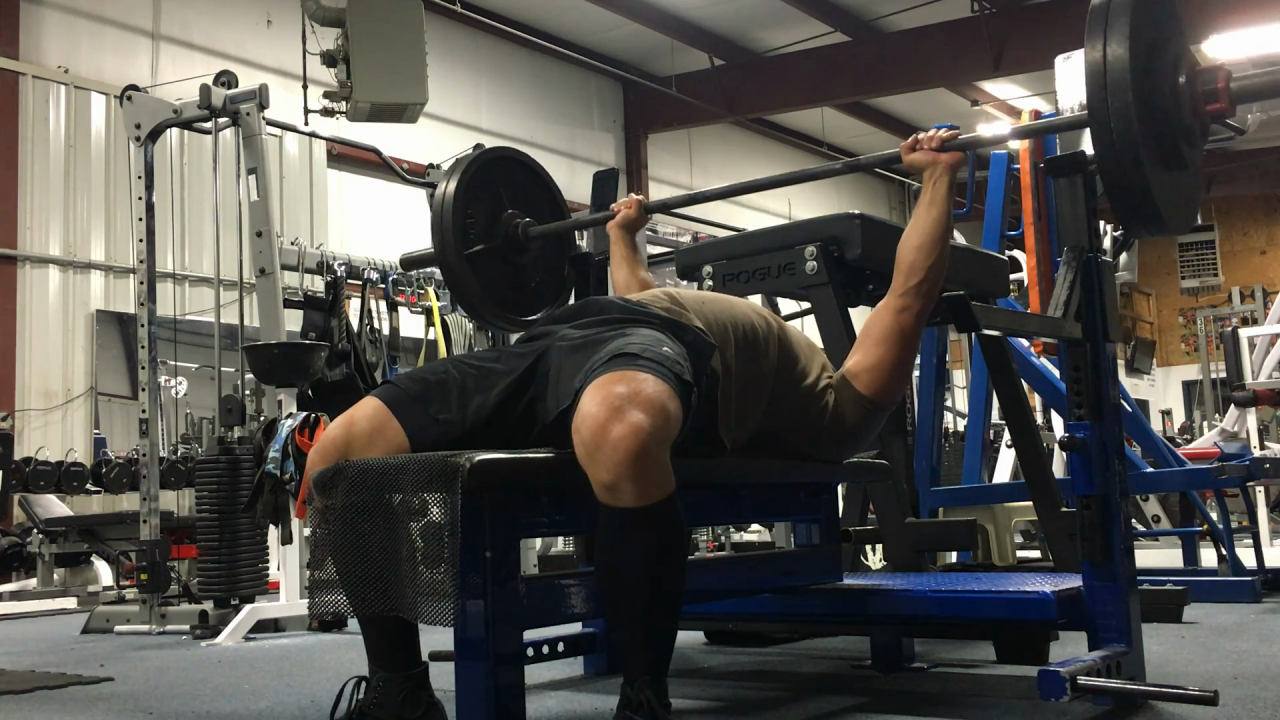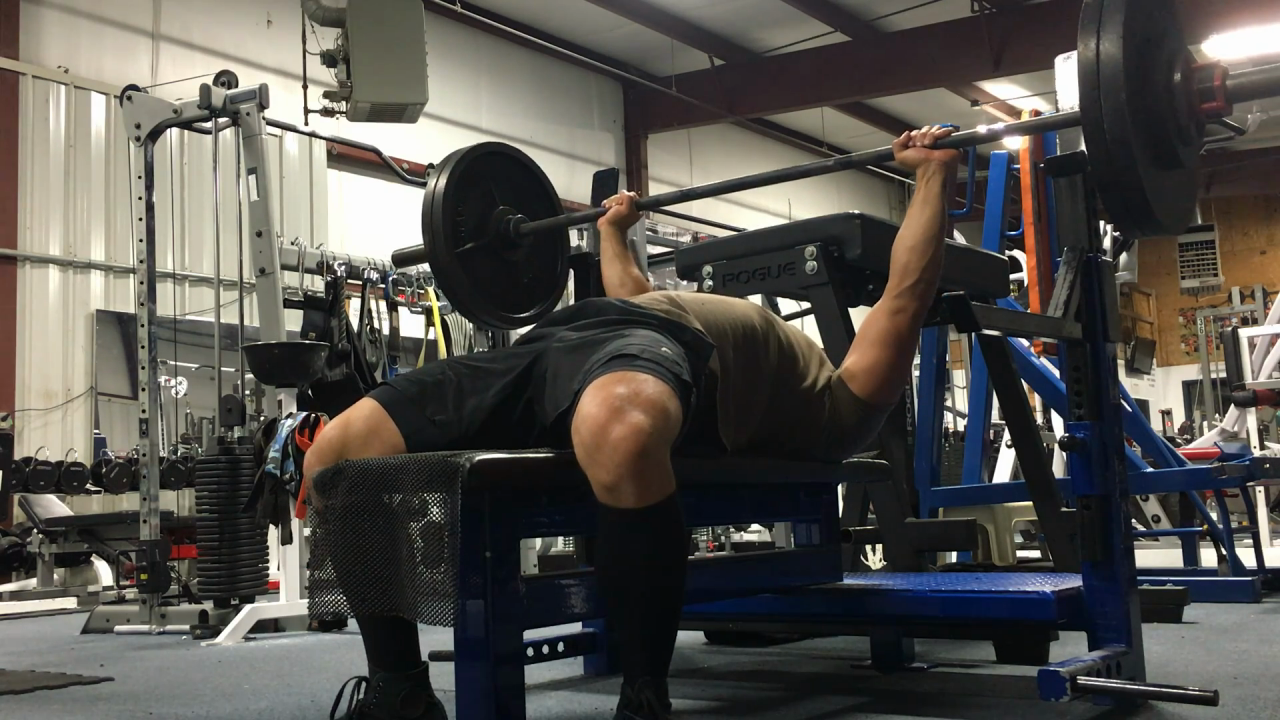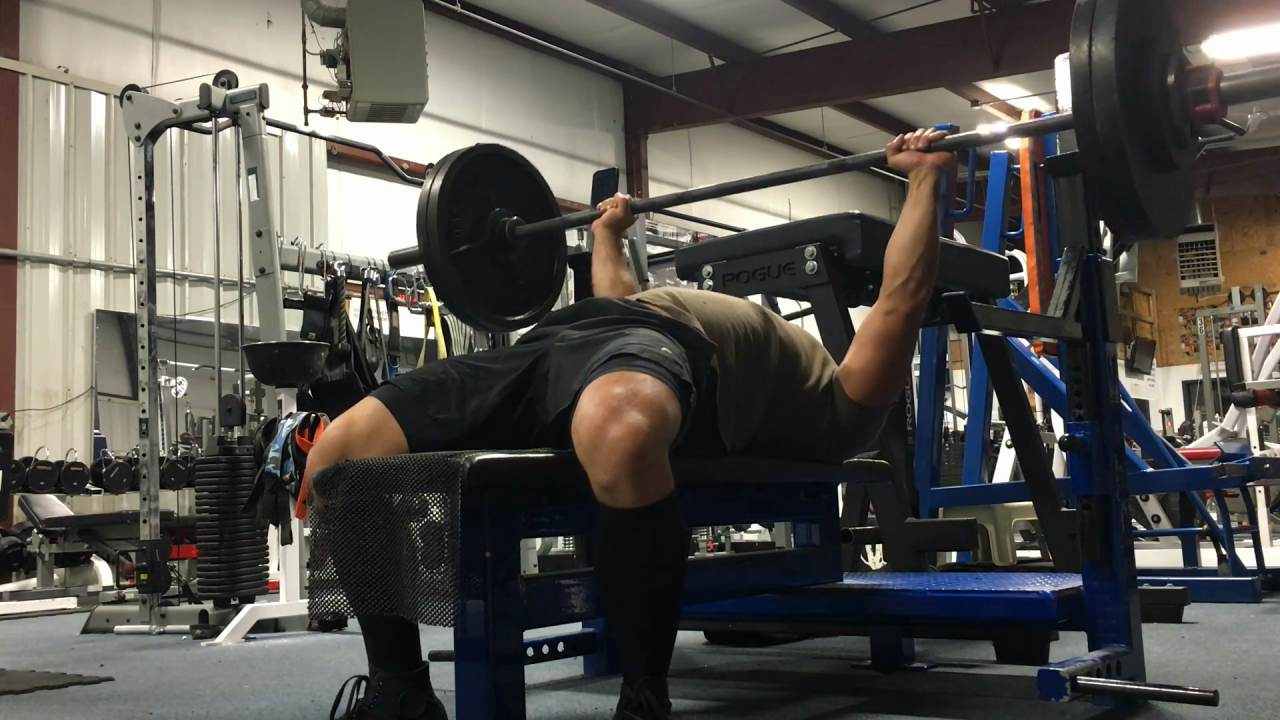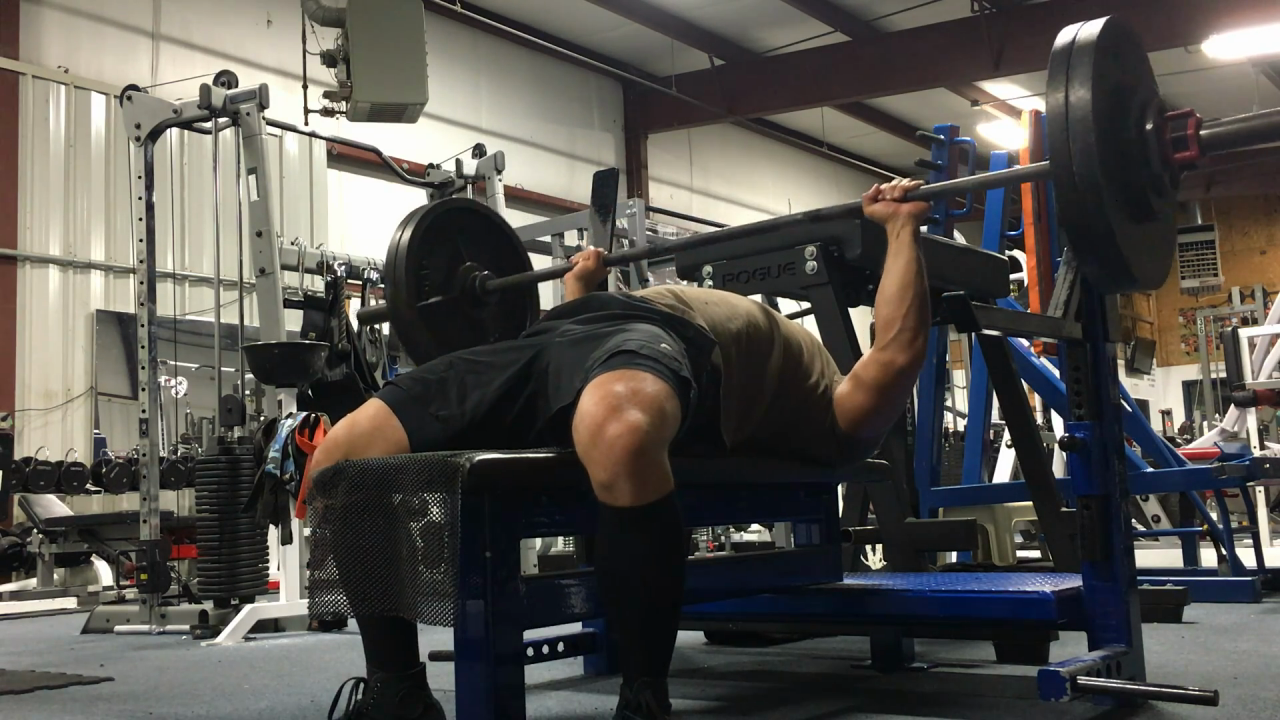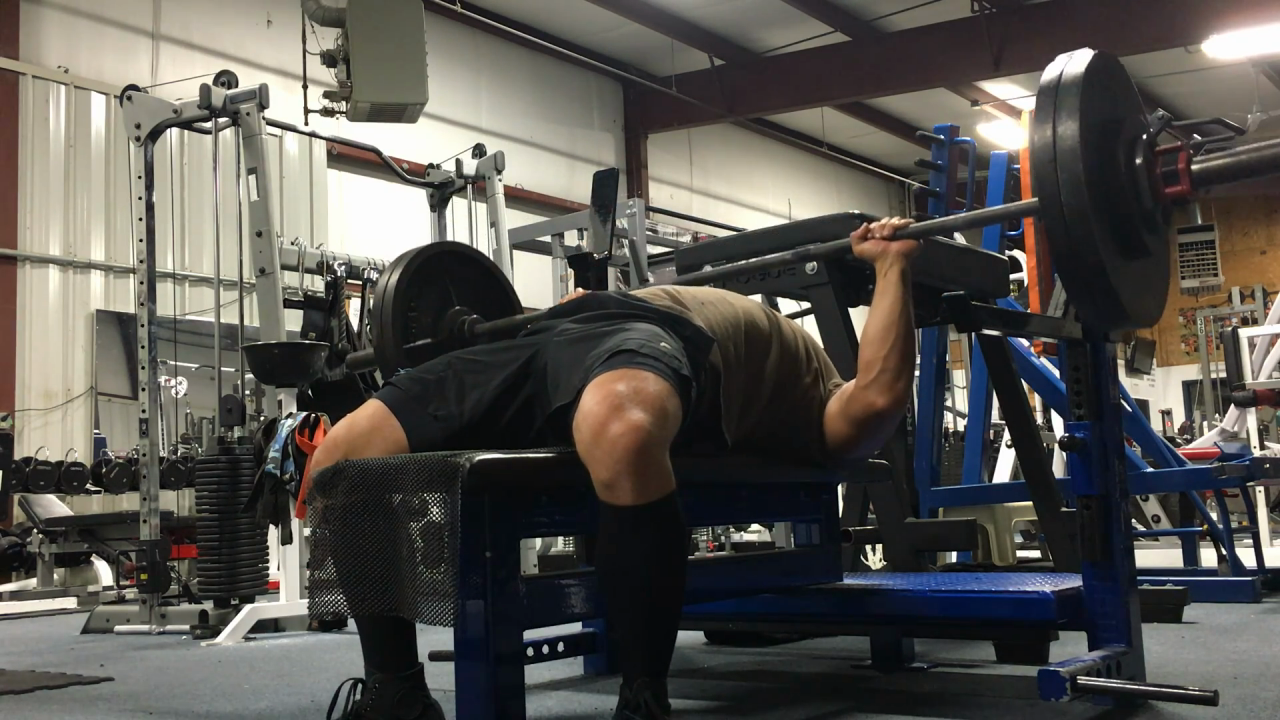
dt=0.5s
person 1, frame 1
left shoulder: (833, 410)
left elbow: (909, 297)
right elbow: (639, 304)
left wrist: (937, 179)
right wrist: (621, 234)
left knee: (618, 432)
right knee: (339, 456)
person 1, frame 2
left shoulder: (834, 410)
left elbow: (904, 298)
right elbow: (632, 304)
left wrist: (931, 176)
right wrist: (612, 232)
left knee: (619, 435)
right knee: (336, 458)
person 1, frame 3
left shoulder: (836, 409)
left elbow: (900, 303)
right elbow: (618, 308)
left wrist: (925, 177)
right wrist: (607, 233)
left knee: (617, 433)
right knee: (339, 456)
person 1, frame 4
left shoulder: (834, 412)
left elbow: (898, 355)
left wrist: (902, 229)
right wrist: (579, 286)
left knee: (616, 433)
right knee: (341, 462)
person 1, frame 5
left shoulder: (828, 412)
left elbow: (881, 393)
left wrist: (891, 266)
right wrist: (568, 313)
left knee: (619, 433)
right knee: (343, 461)
